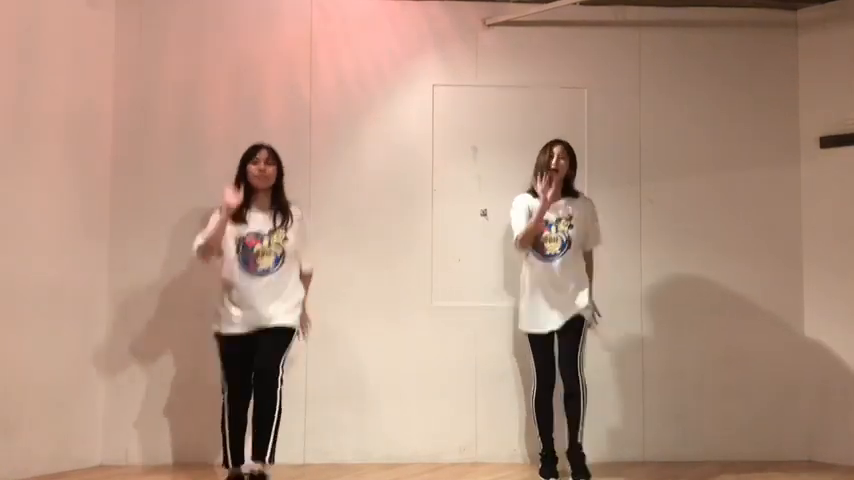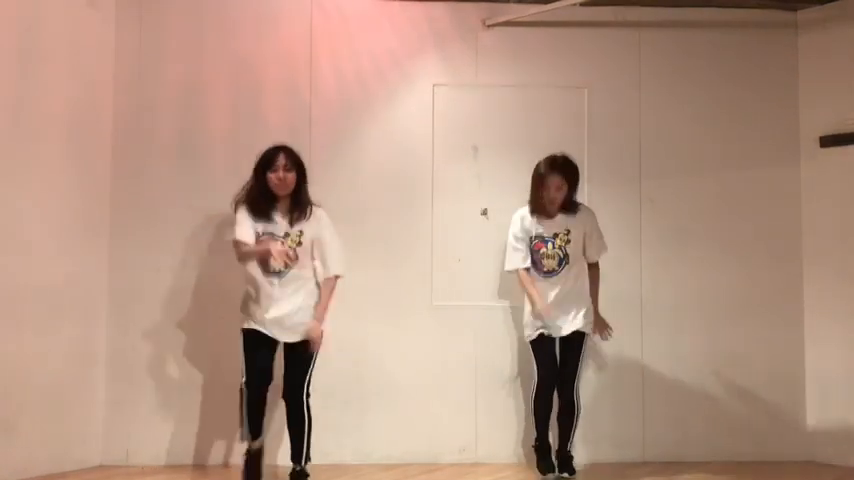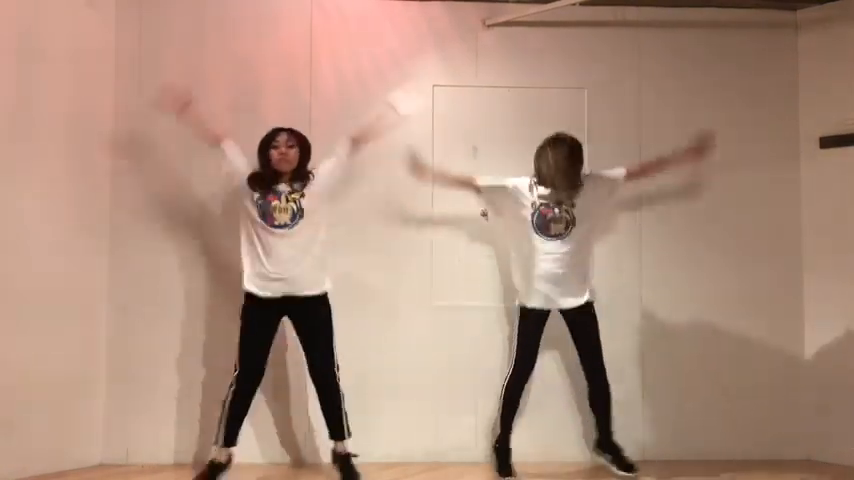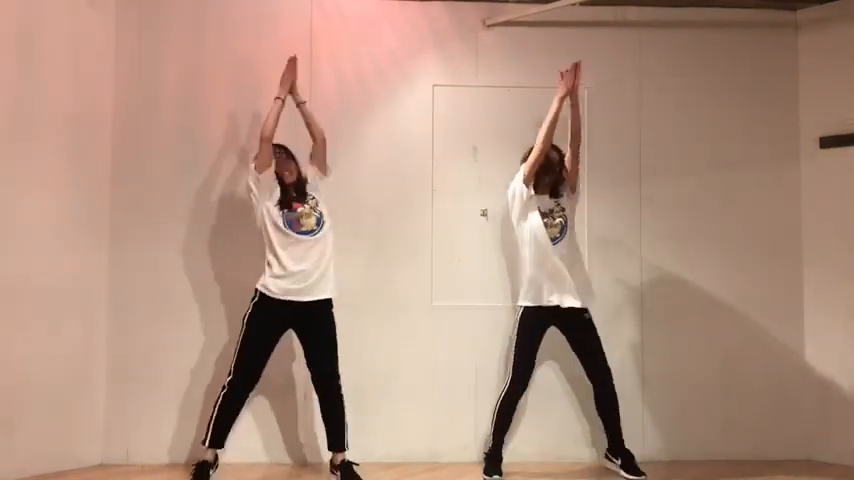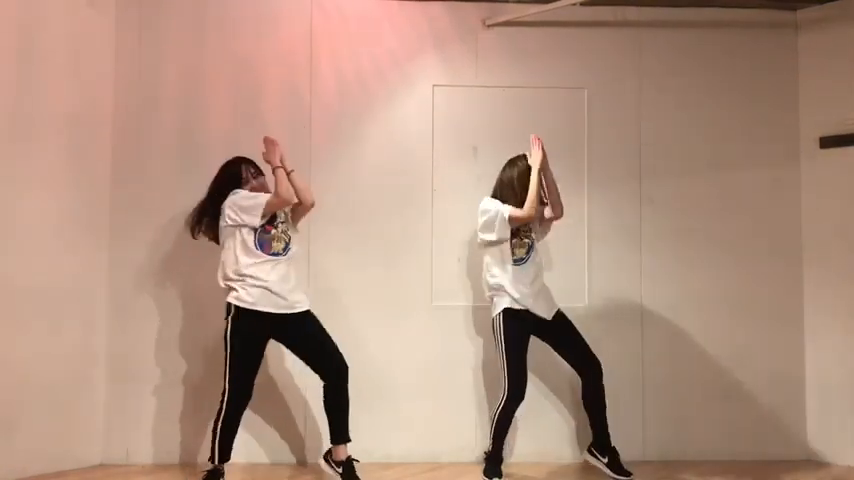
dt=0.4s
person 1, frame 1
left shoulder: (293, 217)
right shoulder: (226, 216)
left elbow: (304, 268)
right elbow: (204, 253)
left wrist: (301, 307)
right wrist: (227, 214)
left hip: (279, 318)
right hip: (235, 320)
left knee: (268, 379)
right knee: (236, 396)
person 1, frame 2
left shoulder: (315, 218)
right shoulder: (249, 212)
left elbow: (330, 272)
right elbow: (241, 250)
left wrist: (319, 319)
right wrist: (265, 250)
left hip: (301, 319)
right hip: (258, 318)
left knee: (296, 393)
right knee: (255, 384)
right ankle: (254, 445)
person 1, frame 3
left shoulder: (317, 180)
right shoulder: (253, 183)
left elbow: (355, 141)
right elbow: (218, 138)
left wrist: (389, 114)
right wrist: (186, 109)
left hip: (309, 290)
right hip: (261, 290)
left knee: (325, 370)
right knee: (247, 372)
person 1, frame 4
left shoulder: (314, 187)
right shoulder: (265, 192)
left elbow: (320, 139)
right elbow: (265, 139)
left wrist: (298, 99)
right wrist: (281, 94)
left hip: (317, 300)
right hip: (273, 297)
left knee: (328, 382)
right knee: (241, 379)
person 1, frame 5
left shoulder: (279, 215)
right shoulder: (234, 204)
left elbow: (307, 201)
right elbow: (285, 197)
left wrist: (282, 163)
right wrist: (276, 163)
left hip: (292, 307)
right hip: (248, 309)
left knee: (337, 370)
right knee: (237, 392)
person 2, frame 1
left shoulder: (583, 205)
right shoulder: (524, 202)
left elbow: (587, 253)
right elbow: (523, 242)
left wrist: (587, 297)
right wrist: (544, 204)
left hip: (572, 303)
right hip: (536, 305)
left knee: (571, 372)
right knee: (544, 380)
left ankle: (575, 449)
person 2, frame 2
left shoulder: (584, 217)
right shoulder: (523, 219)
left elbow: (593, 264)
right elbow: (520, 269)
left wrist: (594, 311)
right wrist: (537, 303)
left hip: (575, 315)
right hip: (539, 317)
left knee: (567, 384)
right knee: (546, 378)
left ankle: (564, 453)
right ankle: (542, 446)
person 2, frame 3
left shoulder: (591, 186)
right shoulder: (520, 189)
left elbow: (634, 173)
right elbow: (477, 185)
left wrist: (683, 156)
right wrist: (433, 175)
left hip: (577, 293)
right hip: (534, 294)
left knee: (596, 369)
right knee: (521, 368)
left ankle: (606, 444)
right ankle: (503, 444)
person 2, frame 4
left shoulder: (565, 197)
right shoulder: (520, 196)
left elbow: (574, 152)
right elbow: (538, 149)
left wrist: (574, 96)
right wrist: (559, 97)
left hip: (572, 300)
right hip: (535, 301)
left knee: (602, 376)
right knee: (518, 381)
person 2, frame 5
left shoulder: (531, 221)
right shoulder: (490, 209)
left elbow: (556, 211)
right elbow: (529, 212)
left wrist: (543, 164)
right wrist: (534, 166)
left hip: (542, 304)
right hip: (510, 308)
left knee: (592, 368)
right knee: (515, 389)
left ankle: (601, 447)
